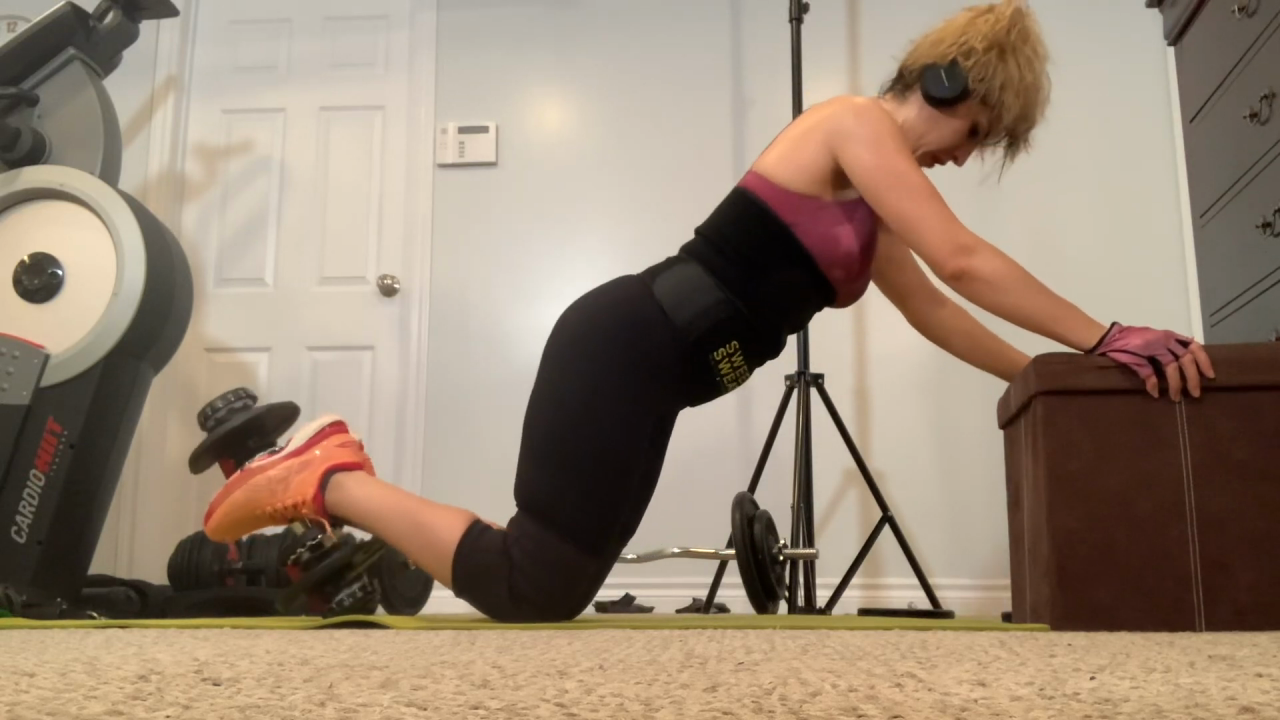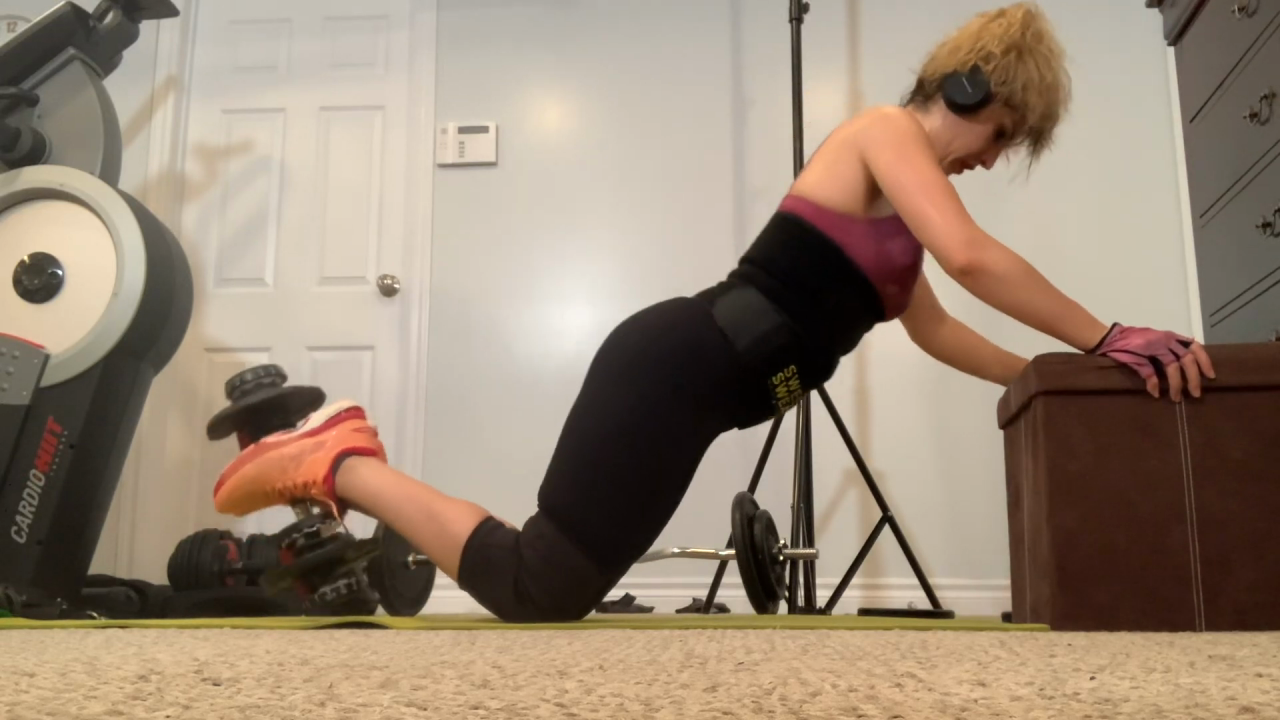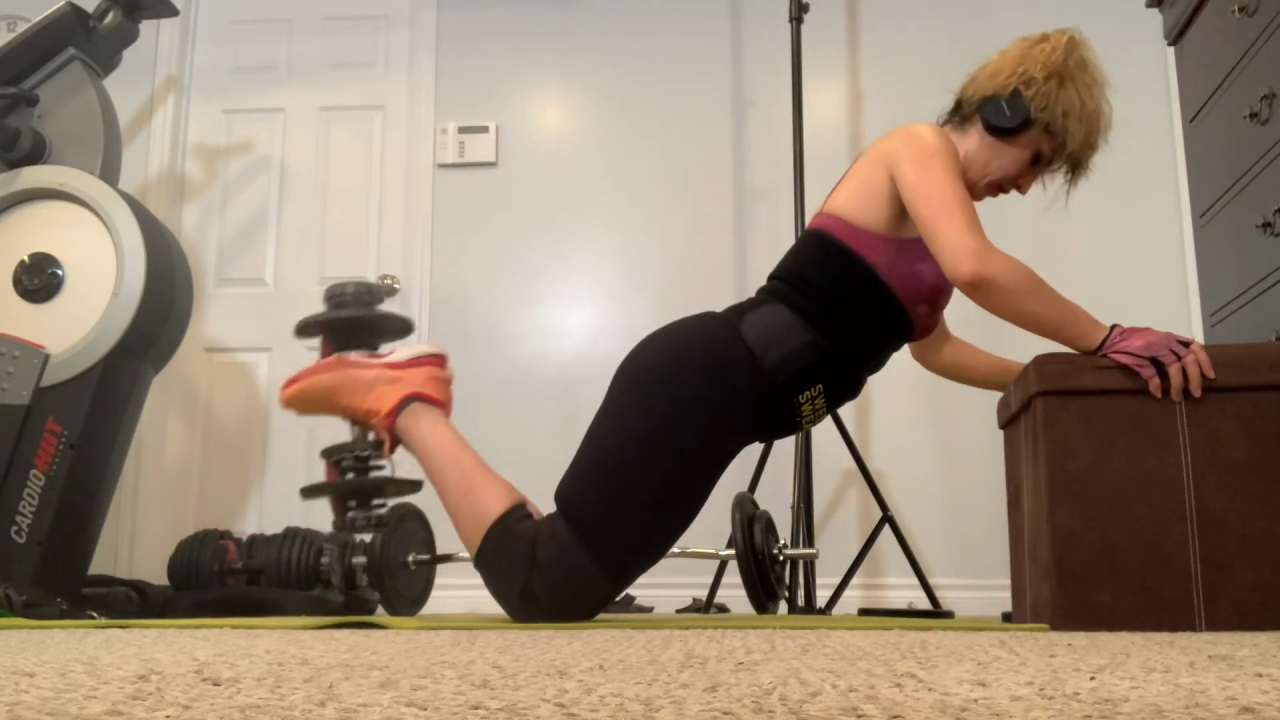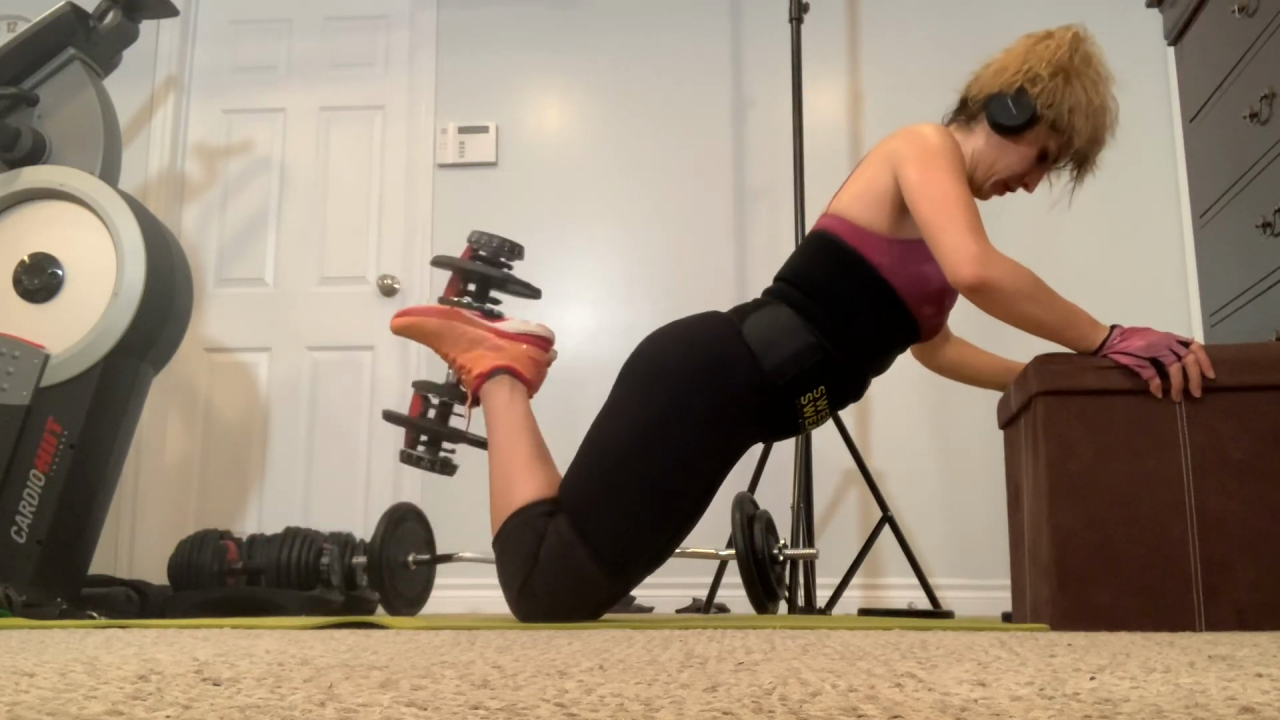
dt=0.4s
person 1, frame 1
left shoulder: (868, 200)
right shoulder: (854, 124)
left elbow: (931, 308)
right elbow: (959, 259)
right wrist: (1106, 338)
left hip: (646, 367)
right hip: (624, 347)
left knee: (547, 582)
right knee: (531, 591)
left ankle: (345, 488)
right ankle: (325, 479)
person 1, frame 2
left shoulder: (898, 195)
right shoulder: (884, 133)
left elbow: (932, 326)
right elbow: (970, 257)
right wrist: (1107, 339)
left hip: (687, 382)
right hip: (674, 369)
left knee: (552, 584)
right knee: (536, 589)
left ankle: (352, 470)
right ankle: (336, 462)
person 1, frame 3
left shoulder: (926, 205)
right shoulder: (917, 147)
left elbow: (932, 345)
right elbow: (977, 268)
right wrist: (1106, 340)
left hip: (712, 395)
right hip: (700, 384)
left knee: (566, 583)
right knee: (545, 592)
left ankle: (413, 400)
right ankle: (408, 400)
person 1, frame 4
left shoulder: (938, 201)
right shoulder: (923, 147)
left elbow: (933, 345)
right elbow: (976, 273)
right wrist: (1106, 340)
left hip: (721, 393)
right hip: (706, 380)
left knee: (576, 582)
right knee: (549, 591)
left ankle: (503, 365)
right ankle: (498, 366)
